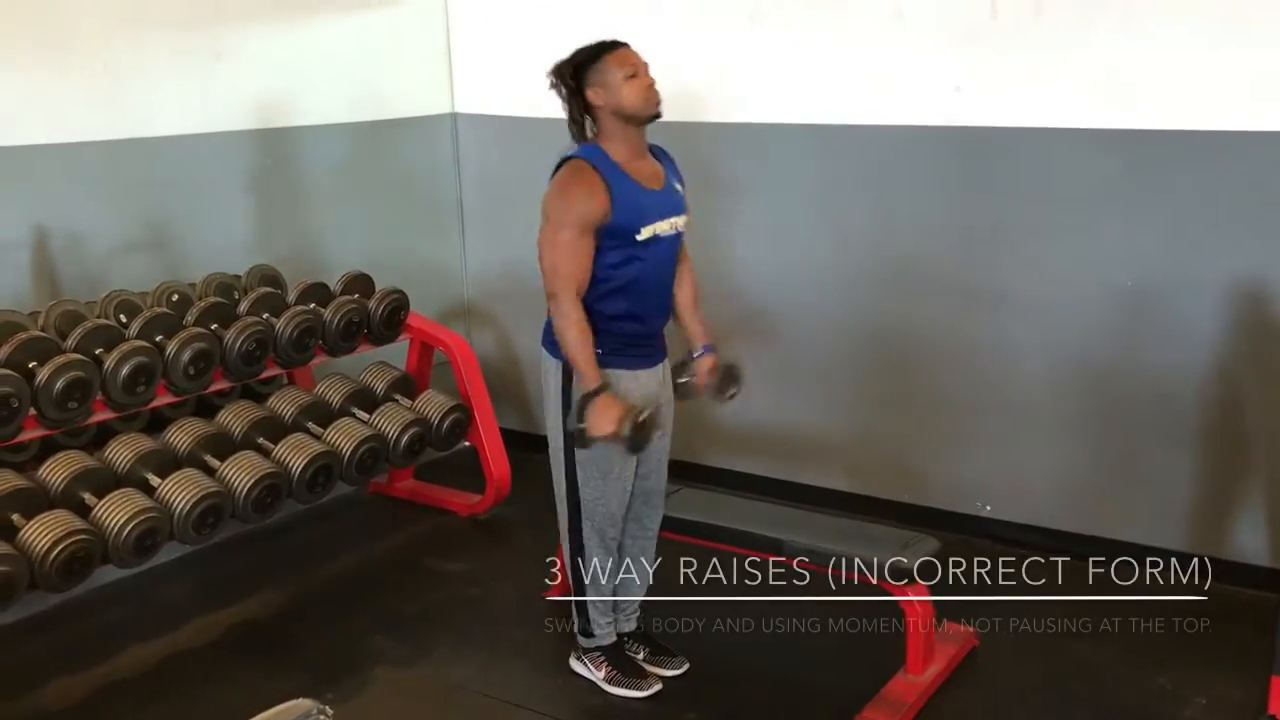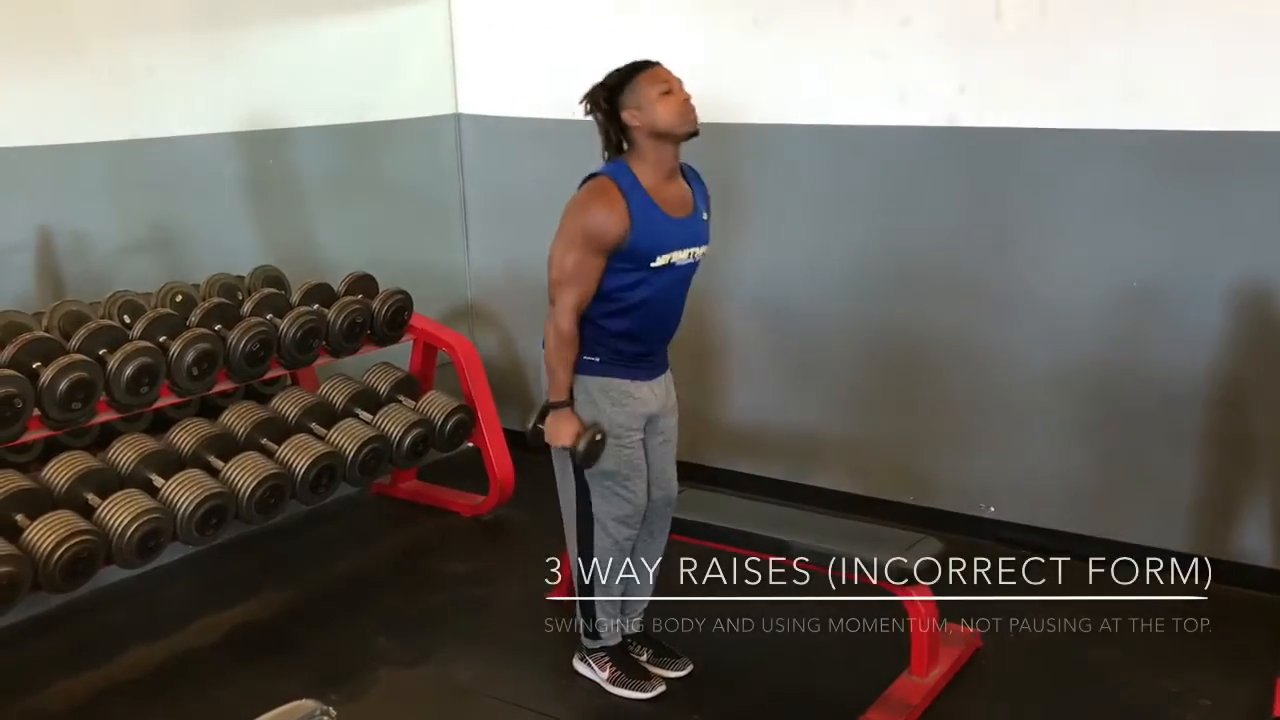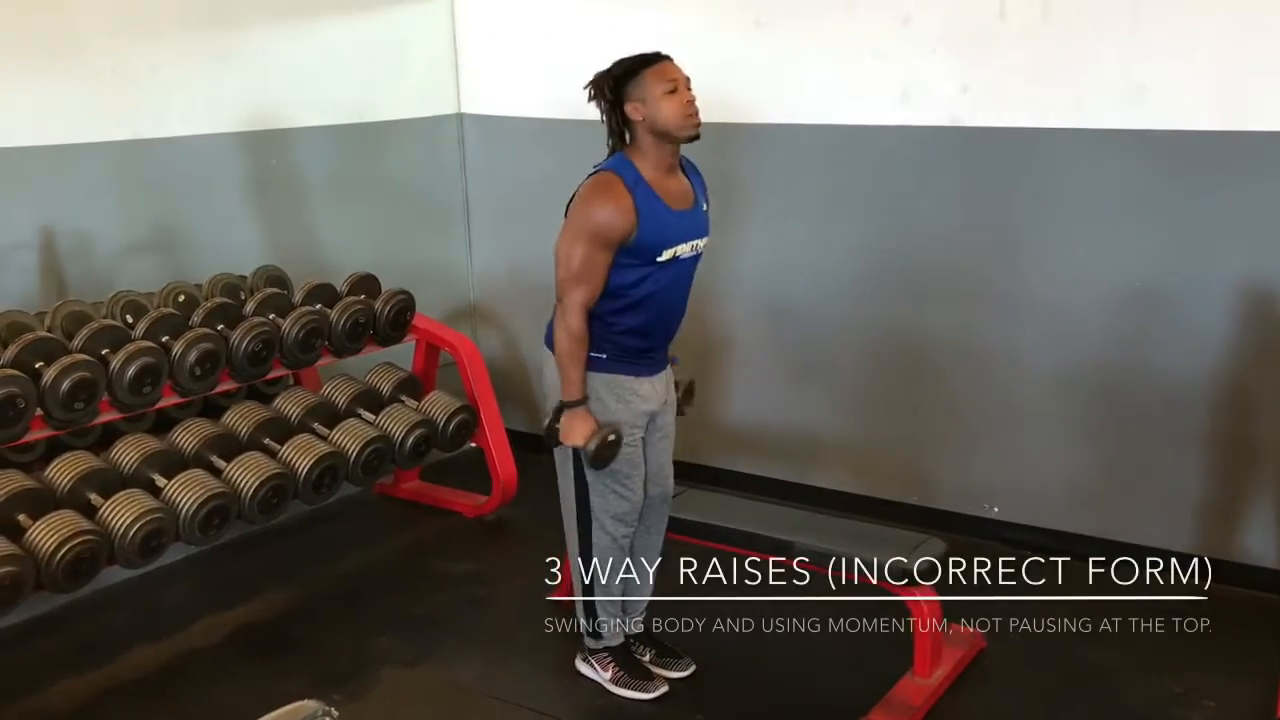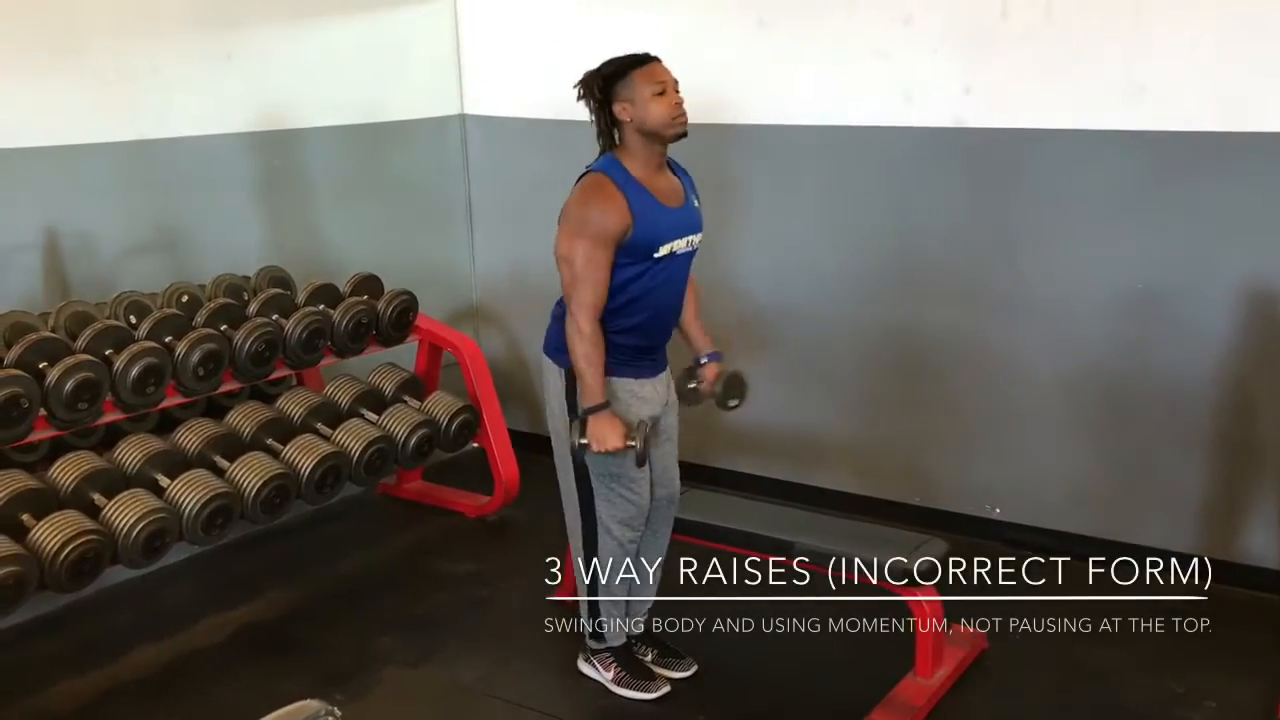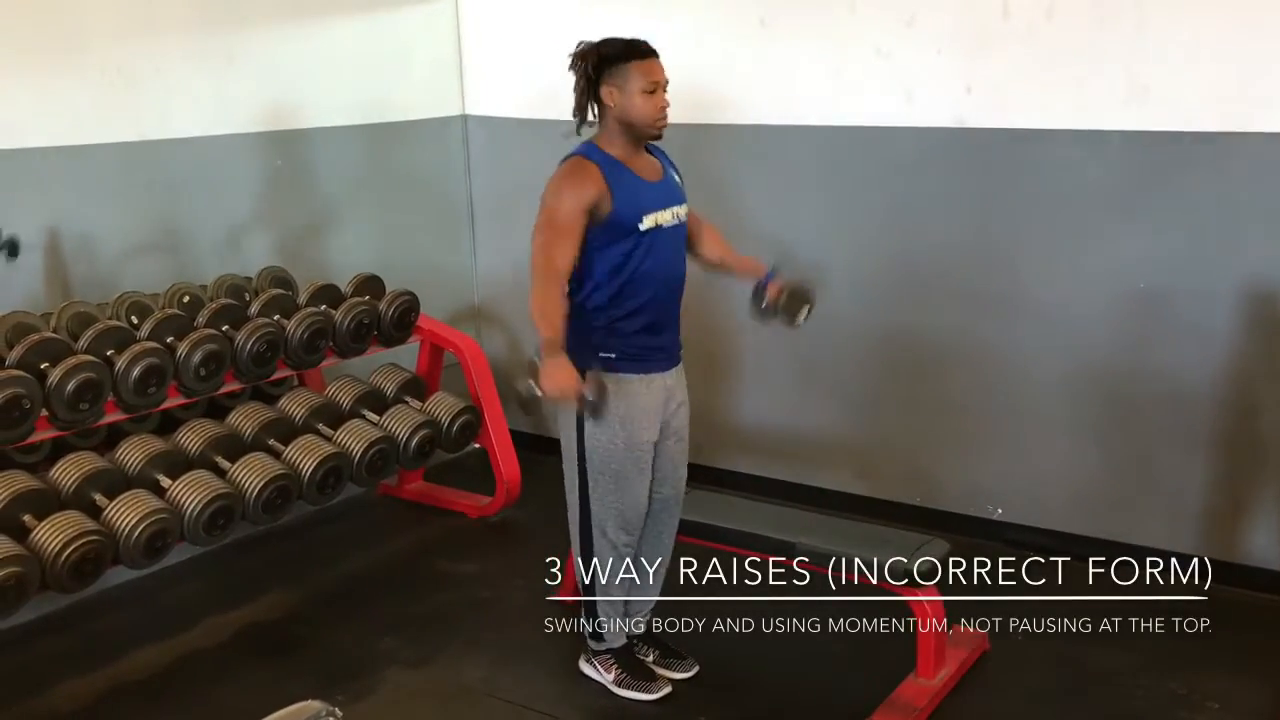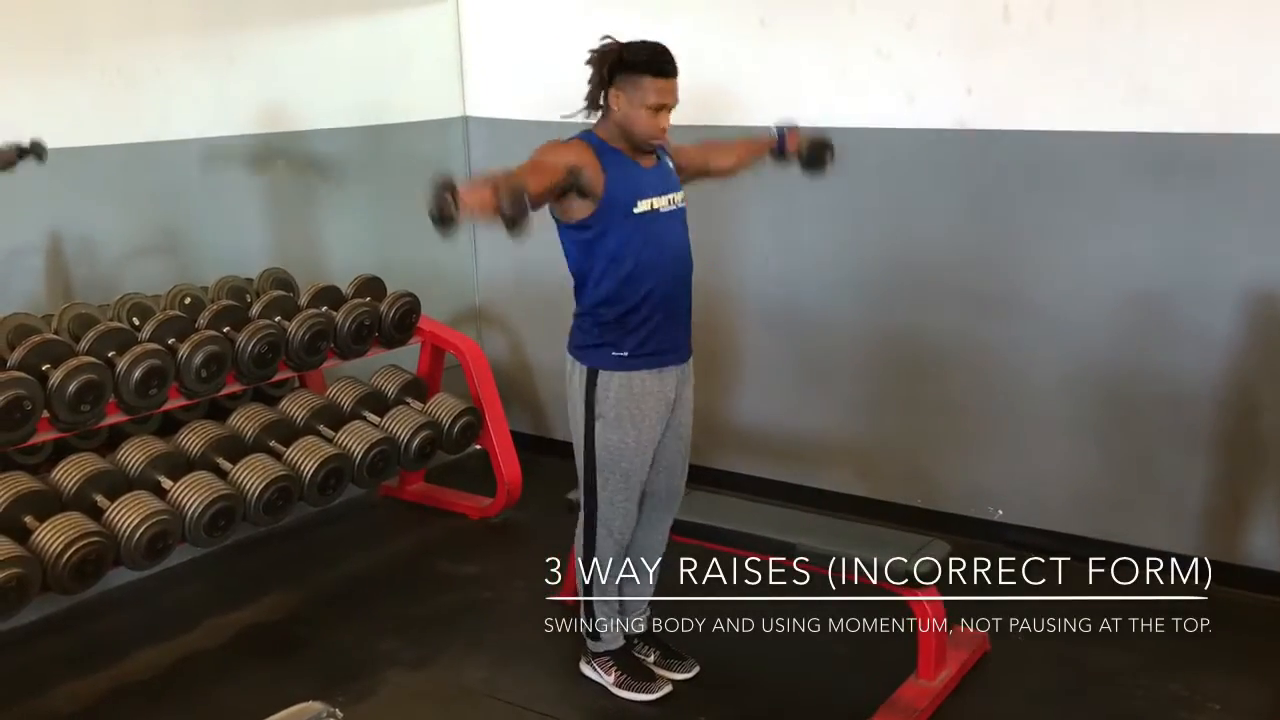
dt=0.2s
person 1, frame 1
left shoulder: (664, 165)
right shoulder: (583, 181)
right elbow: (565, 298)
left wrist: (702, 346)
right wrist: (596, 391)
left hip: (650, 365)
right hip: (591, 373)
left knee: (644, 504)
right knee: (597, 510)
left ankle: (626, 626)
right ankle: (593, 643)
person 1, frame 2
left shoulder: (693, 187)
right shoulder: (604, 202)
right elbow: (564, 311)
right wrist: (559, 406)
left hip: (653, 376)
right hip: (598, 379)
left knee: (657, 504)
right knee: (612, 512)
left ankle: (630, 626)
right ankle: (598, 646)
person 1, frame 3
left shoulder: (692, 181)
right shoulder: (609, 197)
right elbow: (573, 309)
right wrist: (573, 405)
left hip: (653, 371)
right hip: (602, 375)
left knee: (653, 502)
right knee: (609, 511)
left ankle: (632, 627)
right ankle: (600, 646)
person 1, frame 4
left shoulder: (681, 181)
right shoulder: (601, 197)
right elbow: (582, 314)
left wrist: (707, 353)
right wrist: (598, 410)
left hip: (652, 373)
right hip: (595, 377)
left knee: (659, 503)
right knee: (614, 514)
left ankle: (633, 627)
right ankle: (602, 646)
person 1, frame 5
left shoulder: (659, 165)
right shoulder: (581, 177)
left elbow: (698, 237)
right elbow: (548, 274)
left wrist: (761, 276)
right wrist: (552, 352)
left hip: (666, 369)
right hip: (606, 371)
left knee: (662, 506)
right knee: (612, 515)
left ankle: (636, 628)
right ankle: (604, 646)
person 1, frame 6
left shoulder: (659, 156)
right shoulder: (576, 161)
left elbow: (714, 158)
right elbow: (520, 182)
left wrist: (773, 143)
right wrist: (487, 193)
left hip: (675, 364)
right hip: (614, 371)
left knee: (658, 507)
right knee: (613, 514)
left ankle: (634, 629)
right ankle: (601, 646)
